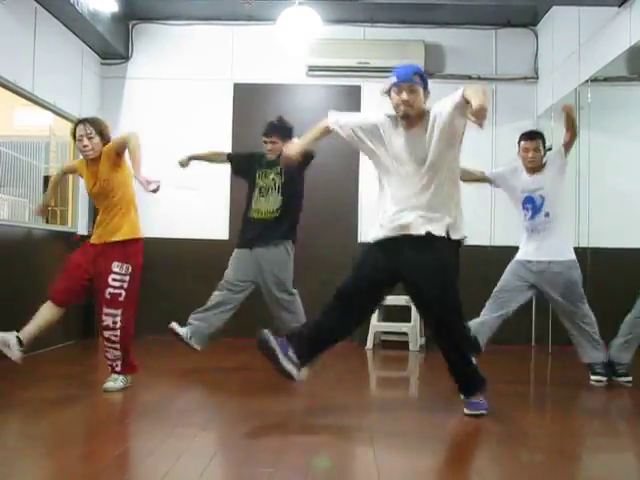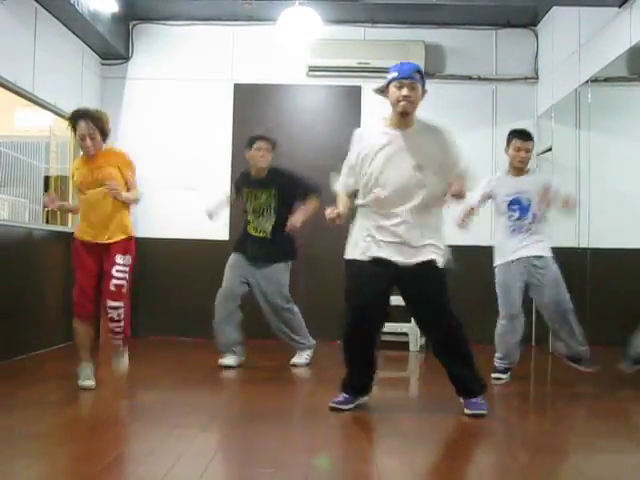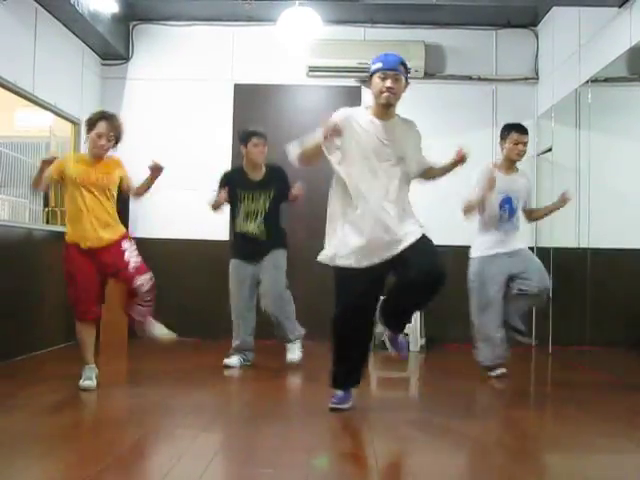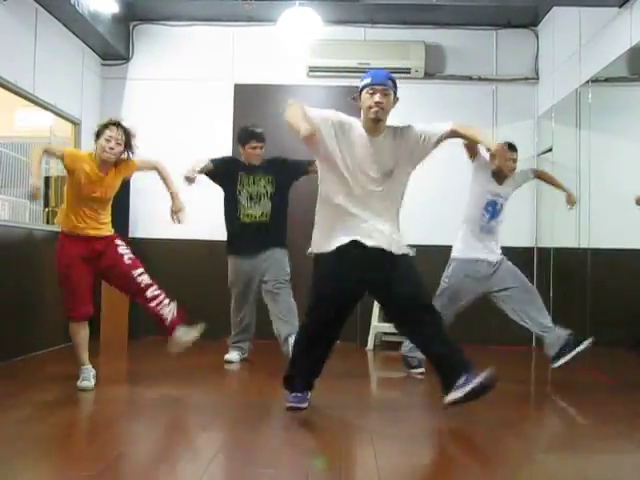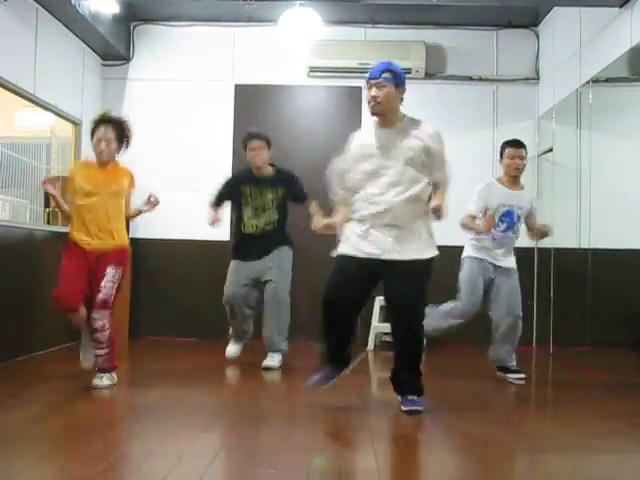
dt=0.2s
person 1, frame 1
left shoulder: (444, 116)
right shoulder: (378, 126)
left elbow: (471, 93)
right elbow: (333, 120)
left wrist: (476, 100)
right wrist: (300, 144)
left hip: (436, 233)
right hip: (390, 232)
left knee: (445, 315)
right knee: (353, 296)
left ankle: (471, 389)
right ankle: (297, 352)
person 1, frame 2
left shoulder: (435, 137)
right shoulder: (365, 138)
left elbow: (455, 179)
right elbow: (346, 189)
left wrist: (457, 189)
right wrist: (340, 208)
left hip: (421, 248)
right hip: (371, 247)
left knee: (442, 324)
right knee: (360, 324)
left ankle: (471, 390)
right ankle: (355, 388)
person 1, frame 3
left shoulder: (410, 131)
right shoulder: (344, 120)
left elbow: (422, 172)
right elbow: (299, 158)
left wrist: (451, 165)
right wrist: (322, 139)
left hip: (402, 232)
right hip: (354, 238)
left knee: (429, 275)
right knee: (350, 317)
left ankle: (392, 319)
right ankle: (344, 384)
person 1, frame 4
left shoulder: (408, 138)
right shoulder: (337, 127)
left elbow: (452, 128)
right elbow: (293, 108)
left wrist: (485, 142)
right wrist: (304, 125)
left hip: (387, 241)
right hip: (341, 241)
left knee: (417, 307)
right knee: (323, 318)
left ankle: (457, 378)
right ankle: (298, 385)
person 1, frame 5
left shoulder: (425, 134)
right shoulder: (360, 140)
left elbow: (440, 182)
left wrist: (438, 201)
right wrist: (338, 218)
left hip: (409, 245)
right hip: (360, 240)
left knee: (407, 320)
right knee: (335, 302)
left ankle: (408, 389)
right ankle: (337, 360)
person 2, frame 1
left shoulder: (112, 153)
right shoulder: (83, 165)
left elbow: (131, 137)
right elbow: (60, 172)
left wrist: (138, 173)
right wrist: (46, 200)
left hip: (125, 242)
right hip: (98, 241)
left knee: (114, 309)
right knee: (62, 292)
left ankle: (121, 372)
person 2, frame 2
left shoulder: (118, 158)
right shoulder: (78, 166)
left elbow: (136, 197)
left wrist: (124, 195)
right wrist: (58, 205)
left hip: (118, 239)
right hip: (85, 241)
left knee: (115, 300)
right knee: (83, 305)
left ankle: (120, 348)
right ankle: (85, 364)
person 2, frame 3
left shoulder: (116, 166)
right shoulder: (68, 162)
left elbow: (135, 193)
right elbow: (38, 187)
left wrist: (152, 177)
right wrist: (43, 167)
left hip: (114, 238)
right hip: (80, 245)
left knee: (142, 281)
right knee: (85, 309)
left ankle: (143, 320)
right ankle: (89, 368)
person 2, frame 4
left shoulder: (125, 166)
right shoulder: (76, 159)
left elbow: (156, 164)
right elbow: (42, 148)
left wrist: (174, 196)
right wrist: (35, 178)
left hip: (103, 238)
right hip: (72, 240)
left knee: (137, 278)
right knee: (78, 307)
left ankle: (177, 329)
right ankle: (85, 368)
person 2, frame 5
left shoulder: (124, 175)
right shoulder: (78, 172)
right elbow: (71, 213)
left wrist: (144, 208)
right wrist: (56, 196)
left hip: (112, 249)
right hip: (79, 246)
left knee: (101, 309)
right knee: (66, 299)
left ankle: (107, 369)
right ankle: (87, 336)
person 3, frame 1
left shoulder: (556, 164)
right shoulder: (511, 174)
left elbow: (571, 136)
right elbow: (477, 176)
left wrist: (569, 116)
left hip: (559, 258)
right hip: (527, 258)
left knee: (576, 310)
right knee: (502, 298)
left ankle: (596, 360)
right ankle: (472, 339)
person 3, frame 2
left shoulder: (539, 179)
right shoulder: (495, 182)
left elbow: (567, 203)
right elbow: (475, 205)
left wrist: (555, 199)
right wrist: (468, 213)
left hip: (538, 255)
right hip: (507, 258)
left knee: (559, 305)
right knee: (510, 312)
left ankle: (573, 350)
right ankle: (504, 362)
person 3, frame 3
left shoulder: (524, 180)
right shoulder: (487, 174)
left elbow: (530, 215)
right elbow: (467, 210)
left wrist: (557, 205)
right wrist: (484, 194)
left hip: (516, 250)
right hip: (487, 253)
left knee: (540, 286)
right knee: (487, 306)
left ankle: (511, 318)
right ankle: (490, 358)
person 3, frame 4
left shoulder: (512, 180)
right shoulder: (481, 168)
left elbow: (538, 172)
right elbow: (470, 144)
left wrist: (566, 191)
left hip: (494, 259)
right hip: (467, 259)
left knee: (524, 297)
right knee: (443, 306)
left ankle: (557, 343)
right ankle: (412, 352)
person 3, frame 5
left shoulder: (527, 197)
right shoulder: (486, 188)
left elbow: (533, 232)
right elbow: (466, 221)
left wrist: (542, 231)
right wrist: (481, 227)
left hip: (505, 263)
right hip: (477, 257)
left knee: (510, 315)
right knee: (466, 306)
left ankle: (505, 362)
right ankle: (422, 323)
person 4, frame 1
right shoulder: (255, 161)
left elbow: (307, 151)
right elbow: (224, 157)
right wrist: (193, 156)
left hip: (277, 240)
right hip: (248, 241)
left knee: (281, 292)
right knee: (230, 287)
right ankle: (196, 332)
person 4, frame 2
left shoulder: (281, 176)
right shoulder: (243, 178)
left elbow: (313, 198)
left wrist: (300, 216)
right wrist: (219, 206)
left hip: (275, 255)
right hip: (245, 252)
left knee: (278, 303)
right knee: (227, 296)
left ankle: (304, 346)
right ankle: (232, 349)
person 4, frame 3
left shoulder: (277, 174)
right shoulder: (231, 177)
left elbow: (288, 198)
right elbow: (215, 206)
left wrist: (295, 194)
right wrist: (218, 201)
left hip: (272, 250)
right hip: (241, 253)
left knee: (274, 295)
right knee: (240, 301)
left ankle: (293, 339)
right ankle: (243, 351)
person 4, frame 4
left shoulder: (278, 166)
right shoulder: (228, 166)
left elbow: (312, 167)
right elbow: (205, 165)
right wrist: (192, 171)
left hip: (273, 246)
right hip: (240, 247)
left knee: (278, 288)
right knee: (241, 296)
left ankle: (290, 339)
right ankle: (239, 345)
person 4, frame 5
left shoulder: (285, 178)
right shoulder: (240, 179)
left elbow: (307, 201)
right elbow: (218, 200)
left wrist: (317, 217)
right wrist: (214, 213)
left hip: (277, 248)
right hip: (244, 252)
left knee: (277, 293)
right knee: (233, 295)
left ankle: (275, 350)
right ankle: (239, 336)
